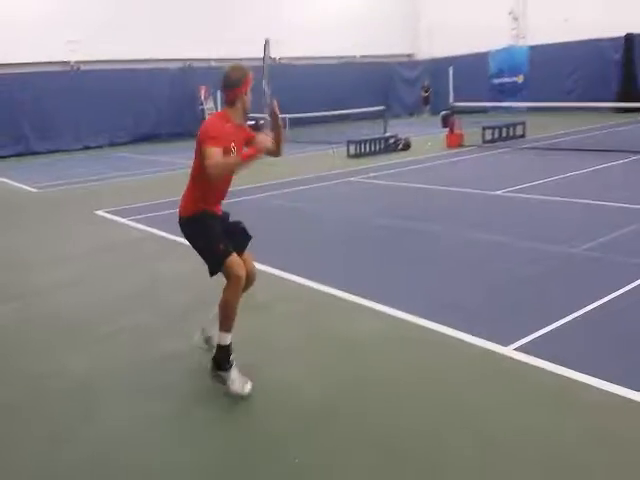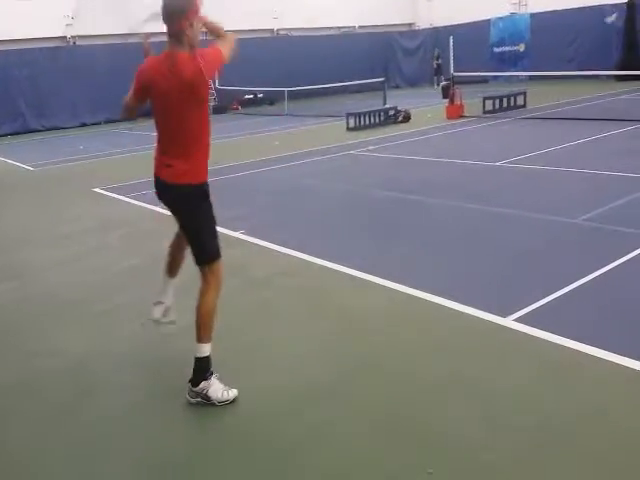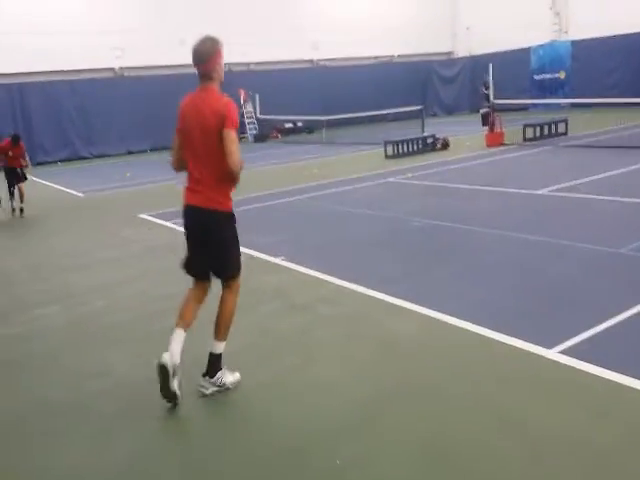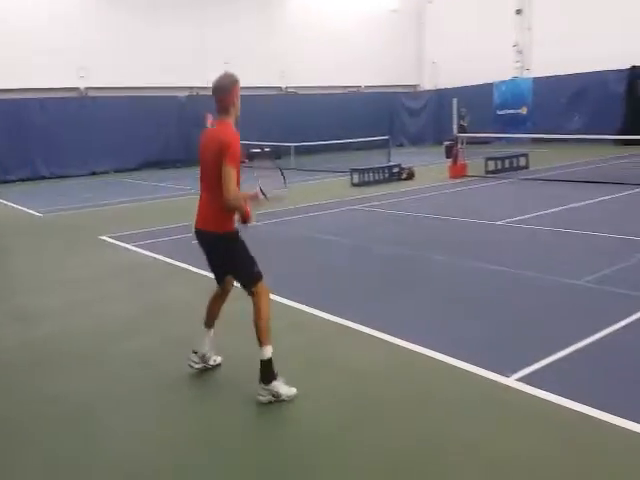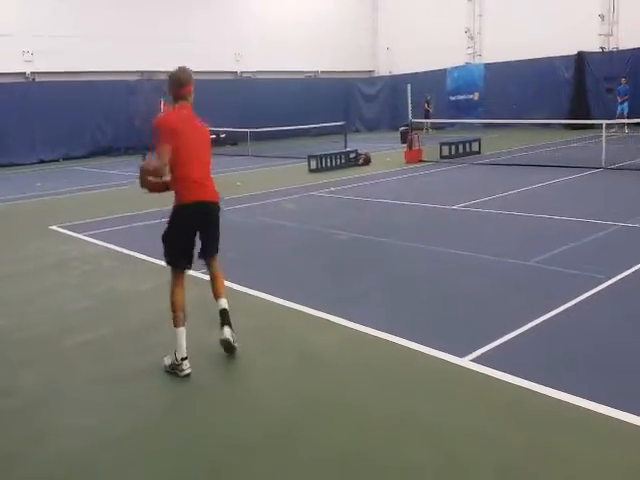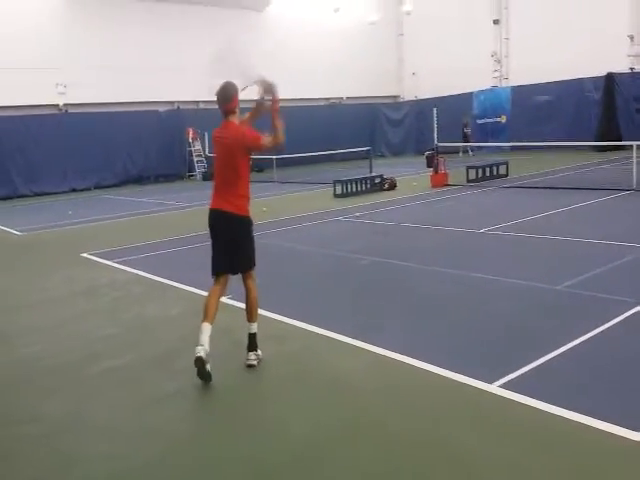
dt=0.7s
person 1, frame 1
left shoulder: (241, 129)
right shoulder: (217, 127)
left elbow: (275, 149)
right elbow: (213, 171)
left wrist: (276, 123)
right wrist: (253, 151)
left hip: (215, 212)
right hip: (197, 215)
left knee: (248, 274)
right knee: (236, 274)
left ankle: (217, 333)
right ankle: (222, 362)
person 1, frame 2
left shoulder: (149, 68)
right shoulder: (198, 67)
left elbow: (129, 111)
right elbow: (229, 42)
left hip: (163, 177)
right hip: (190, 182)
left knee: (188, 228)
right knee: (212, 274)
left ankle: (165, 300)
right ankle: (202, 378)
person 1, frame 3
left shoulder: (185, 107)
right shoulder: (226, 107)
left elbow: (177, 162)
right elbow: (234, 165)
right wrist: (232, 176)
left hip: (192, 206)
right hip: (217, 208)
left knee: (199, 285)
right knee: (231, 284)
left ankle: (172, 356)
right ankle: (213, 371)
person 1, frame 4
left shoulder: (208, 135)
right shoulder: (230, 138)
right elbow: (229, 197)
left wrist: (241, 198)
right wrist: (245, 210)
left hip: (204, 227)
right hip: (220, 230)
left knee: (225, 285)
right knee: (259, 291)
left ankle: (202, 353)
right ankle: (267, 379)
person 1, frame 5
left shoulder: (165, 119)
right shoulder: (199, 124)
left elbow: (164, 166)
right wrist: (160, 184)
left hip: (188, 204)
right hip: (211, 201)
left knee: (177, 275)
right knee: (212, 261)
left ankle: (182, 357)
right ankle: (226, 325)
person 1, frame 6
left shoulder: (220, 132)
right shoulder: (243, 134)
right elbow: (277, 141)
left wrist: (260, 106)
right wrist: (274, 106)
left hip: (217, 213)
right hip: (237, 215)
left knee: (219, 282)
right knee: (248, 277)
left ankle: (203, 348)
right ankle: (252, 348)
